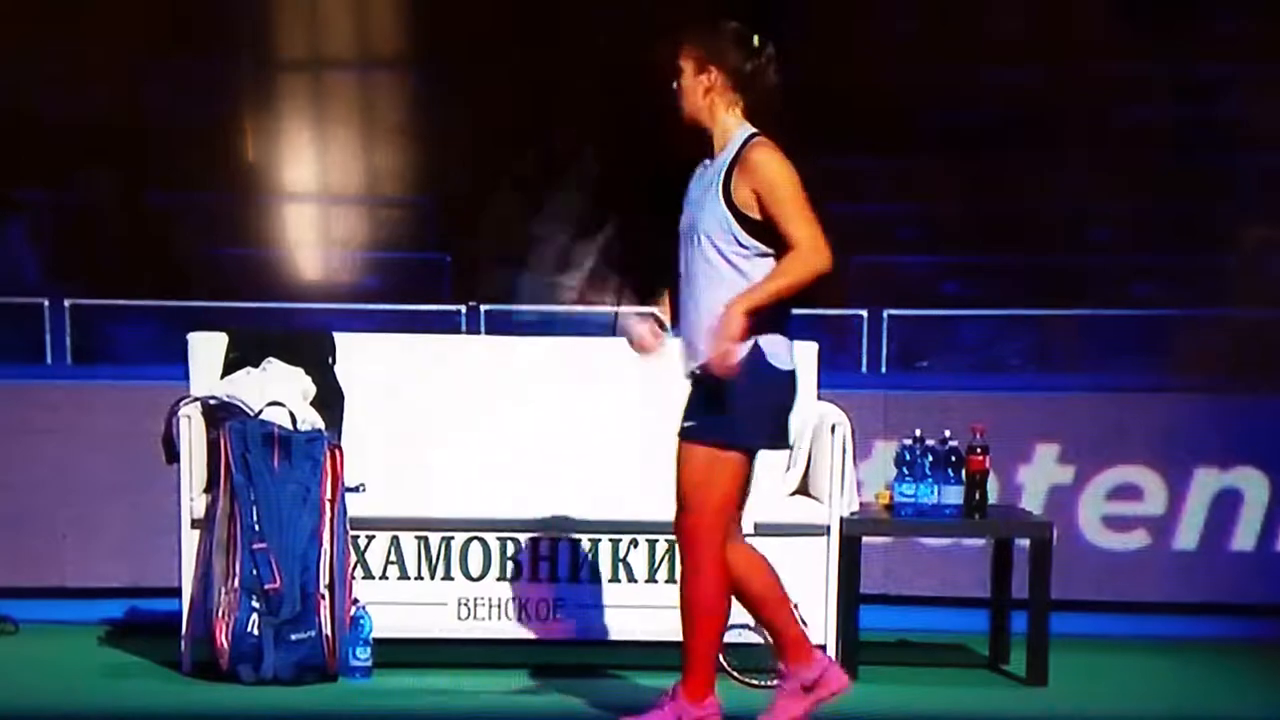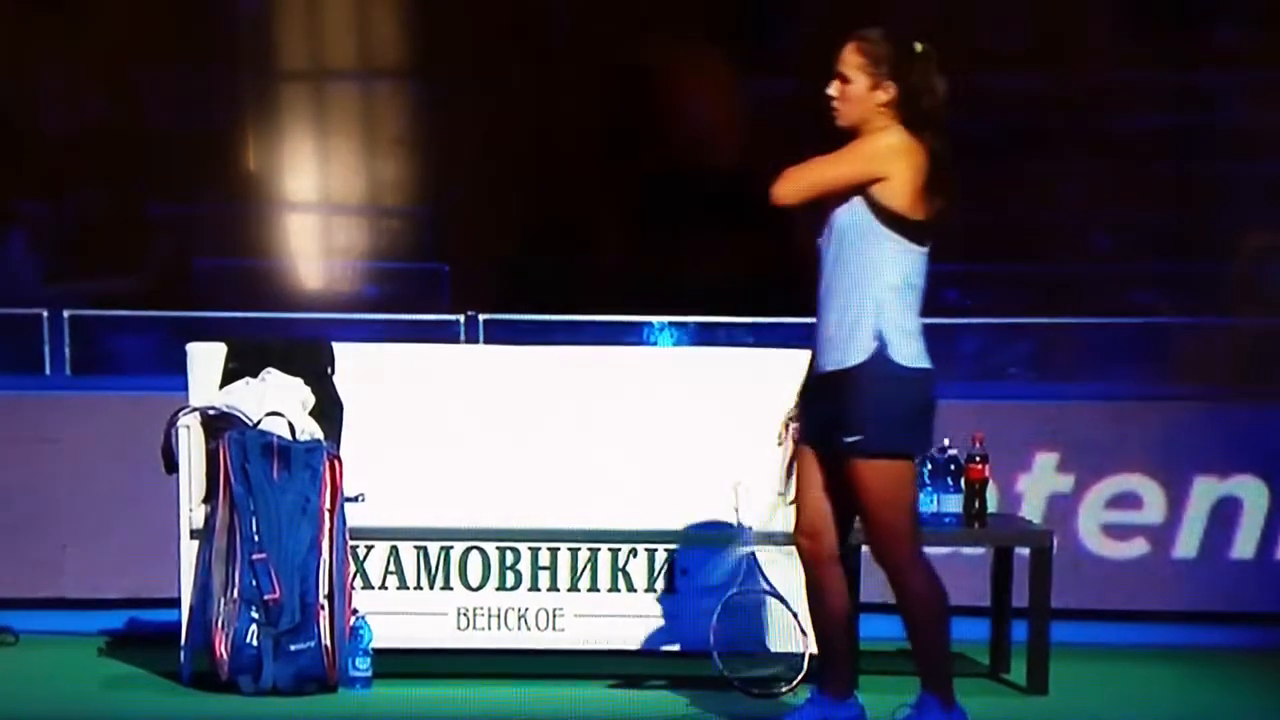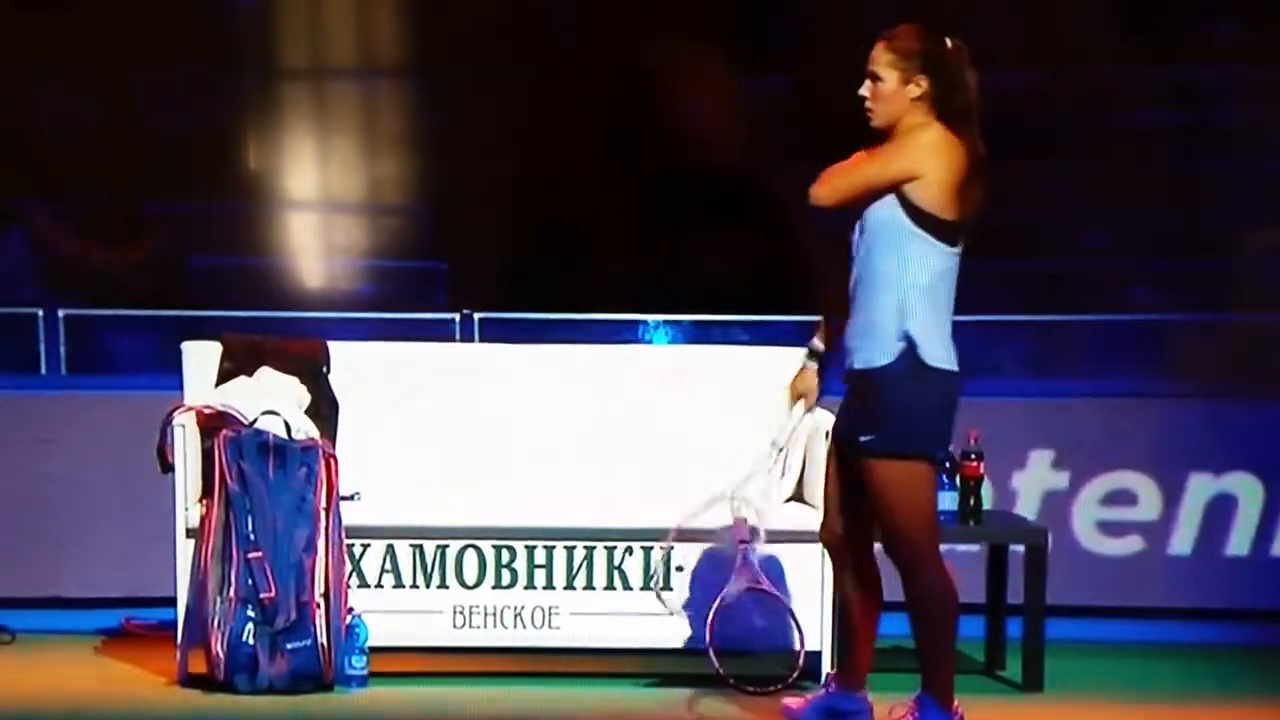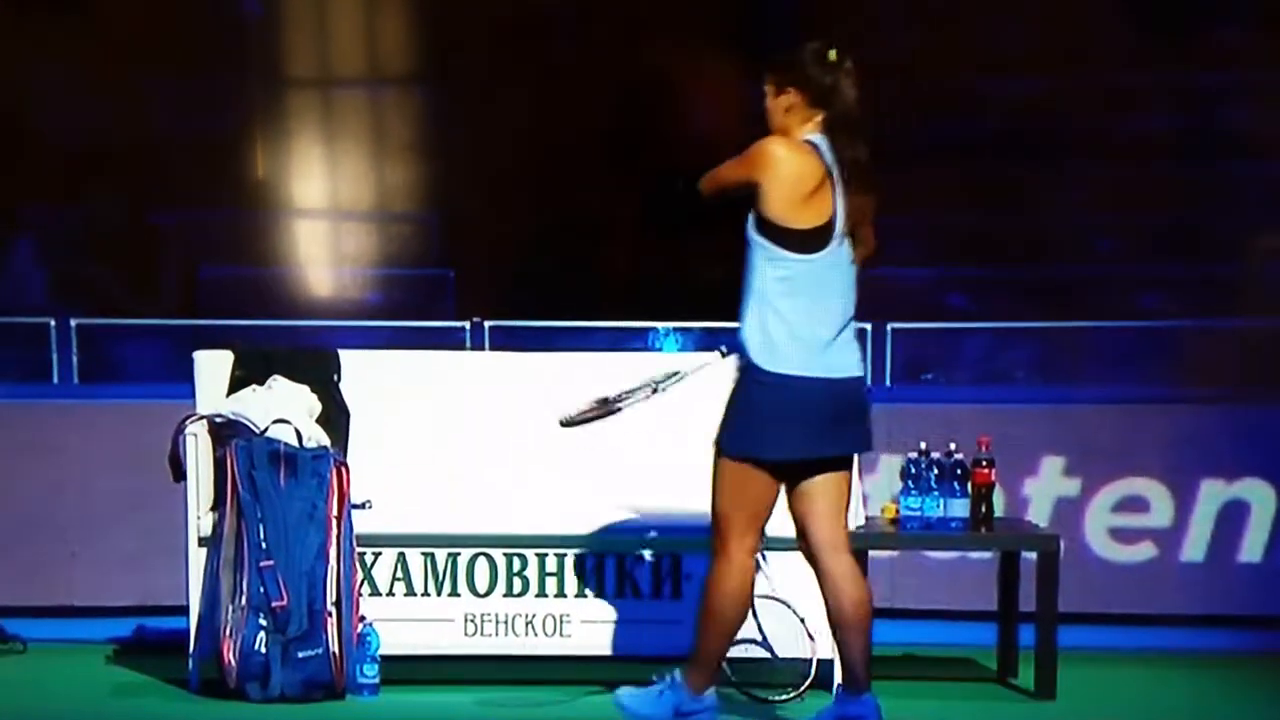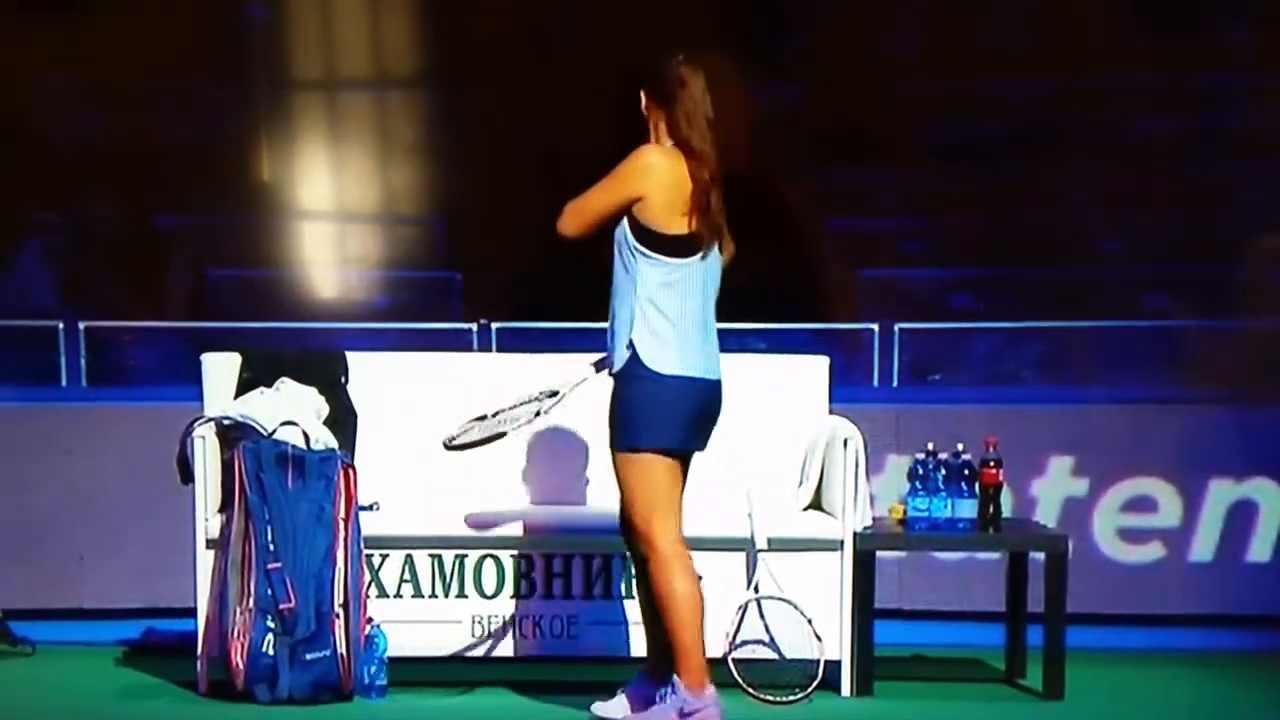
dt=1s
person 1, frame 1
left shoulder: (757, 159)
right shoulder: (709, 169)
left elbow: (813, 254)
left wrist: (739, 310)
right wrist: (657, 318)
left hip: (746, 371)
right hip: (720, 373)
left knee: (699, 537)
right knee: (717, 538)
person 1, frame 2
left shoulder: (895, 151)
right shoulder: (866, 173)
left elbow: (784, 191)
left wrist: (814, 168)
right wrist: (805, 389)
left hip: (881, 378)
right hip: (838, 379)
left knee: (896, 552)
right knee: (817, 545)
person 1, frame 3
left shoulder: (936, 146)
right shoulder: (888, 165)
left elbow: (822, 192)
left wrist: (851, 166)
right wrist: (817, 352)
left hip: (908, 377)
right hip: (870, 376)
left knee: (912, 550)
right knee: (843, 538)
person 1, frame 4
left shoulder: (778, 155)
right shoulder: (845, 169)
left elbow: (709, 186)
left hip: (777, 382)
right hip: (837, 383)
left knee: (734, 544)
right knee: (830, 548)
person 1, frame 5
left shoulder: (650, 164)
right shoulder: (700, 176)
left elbow: (569, 224)
left wrist: (615, 197)
left hip: (655, 378)
right hip: (694, 378)
left knee: (661, 541)
right knee: (642, 533)
